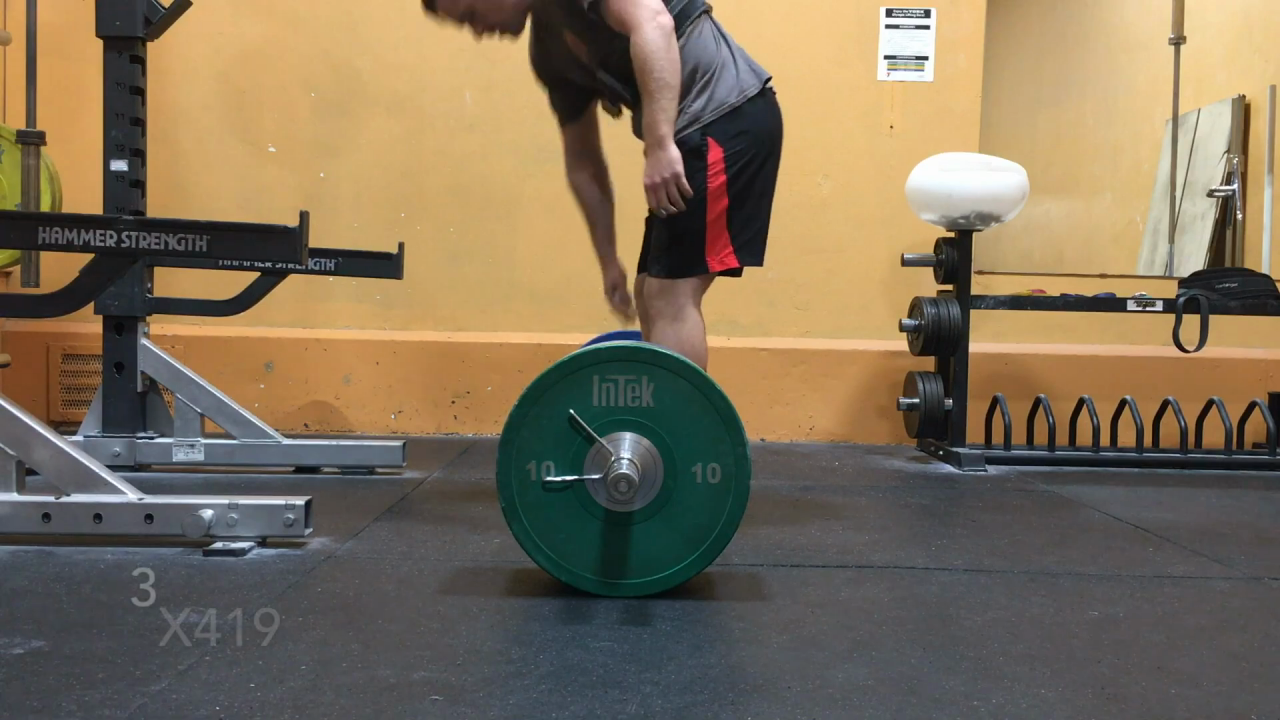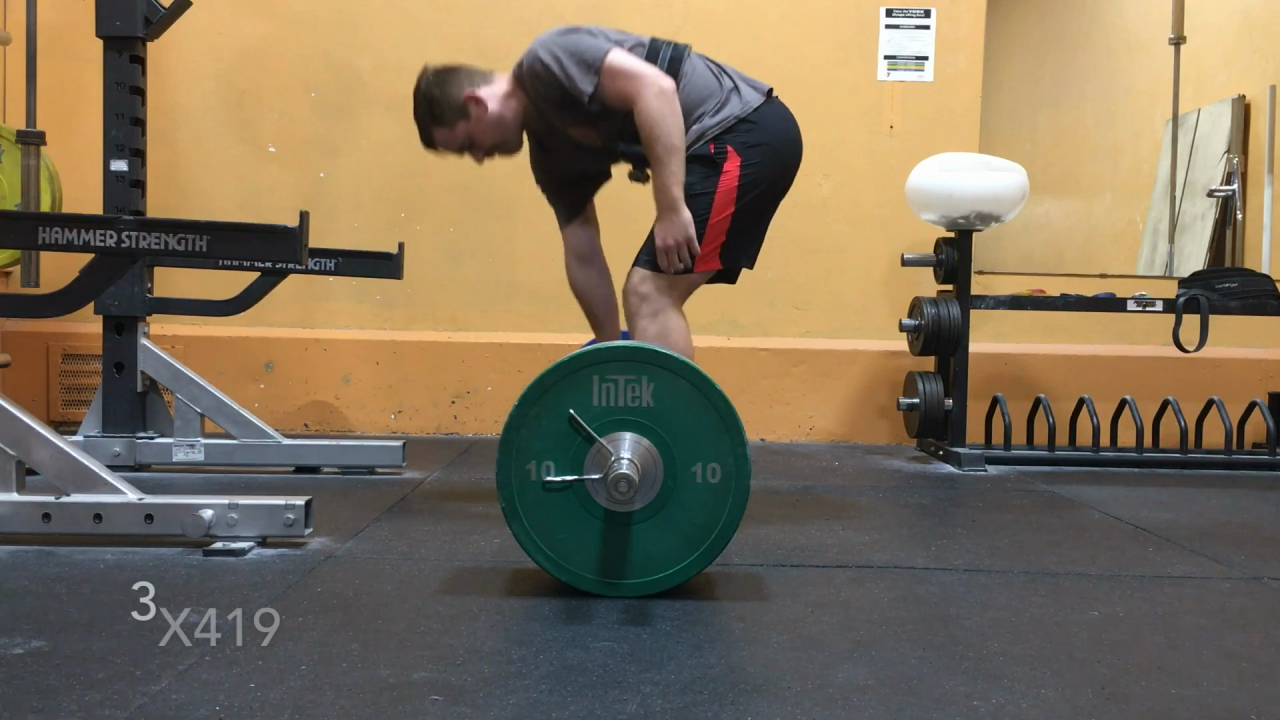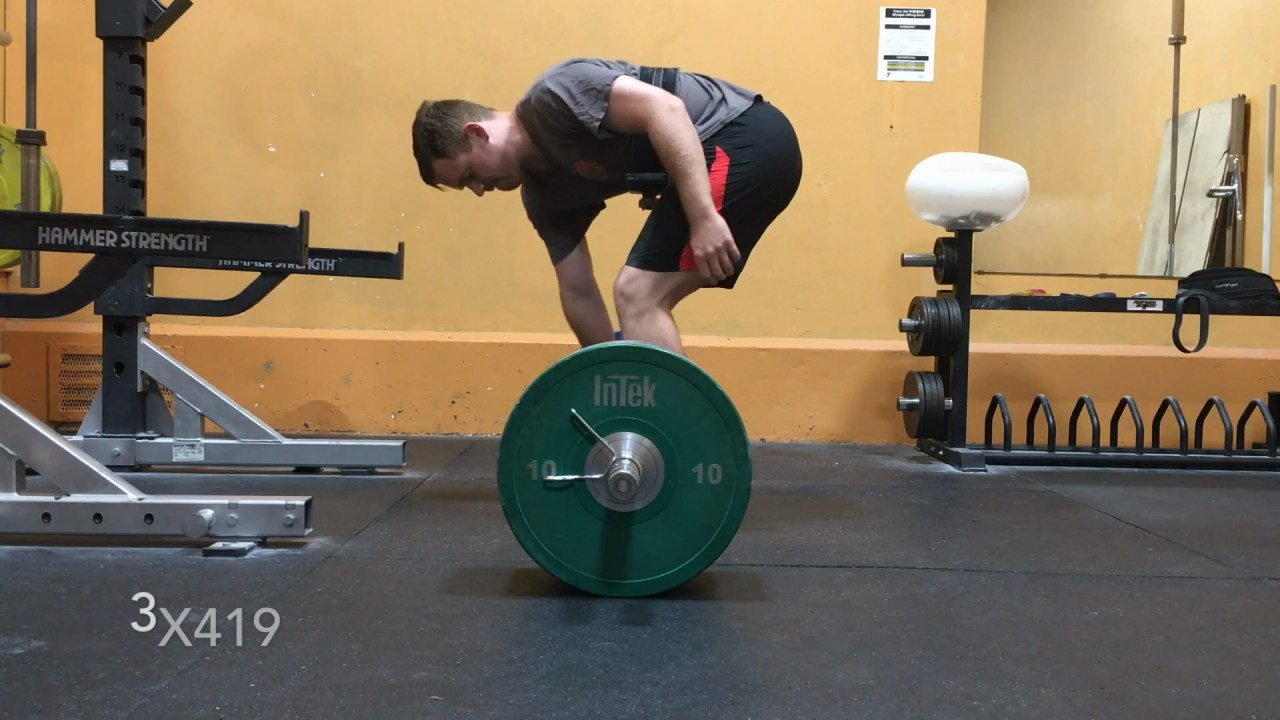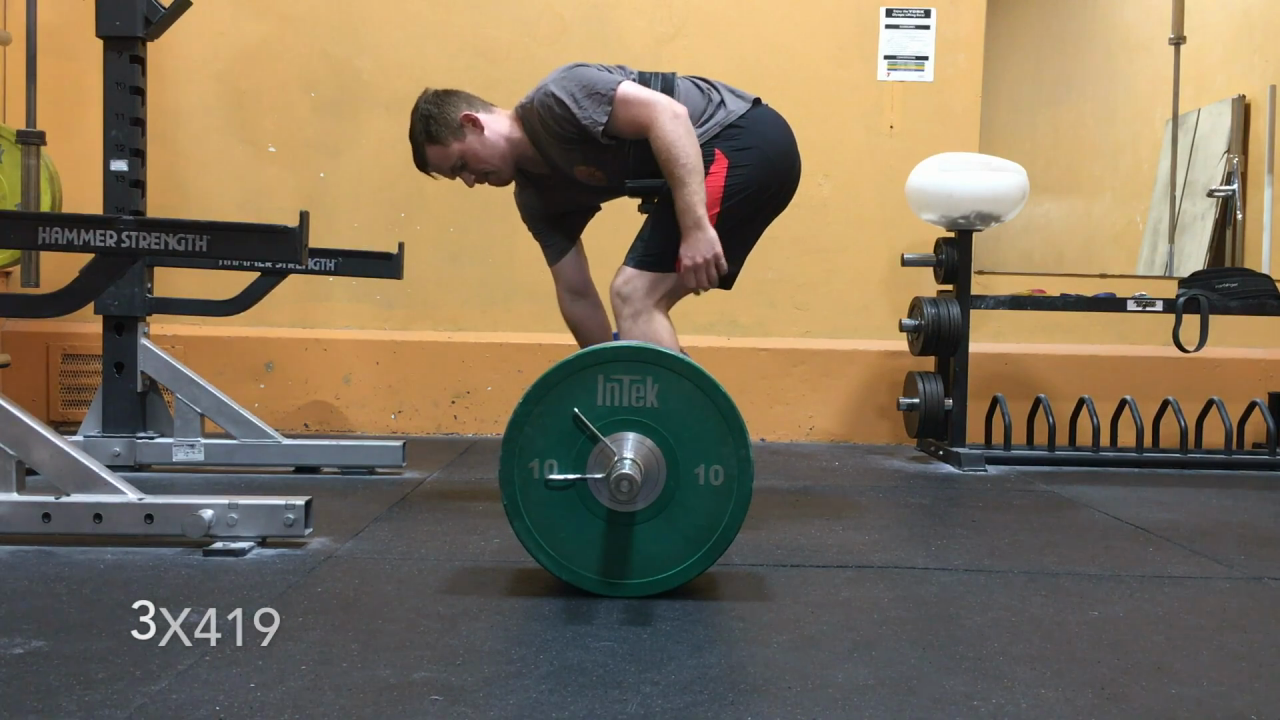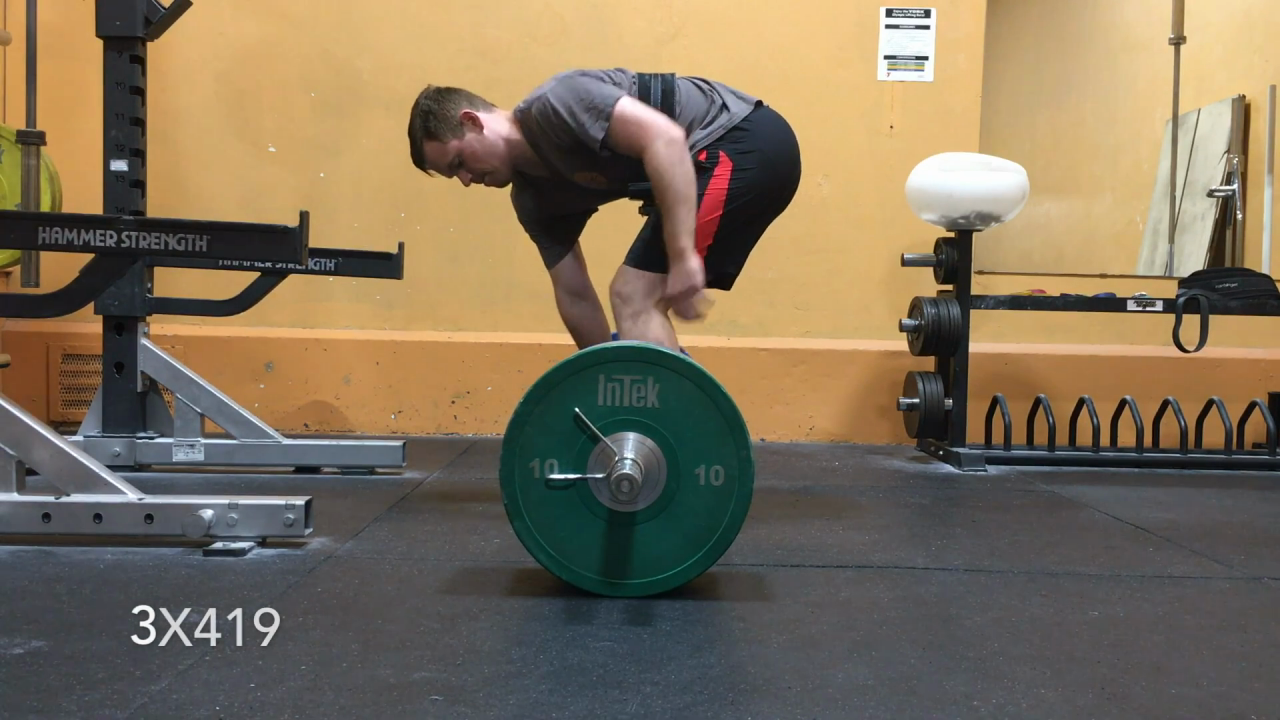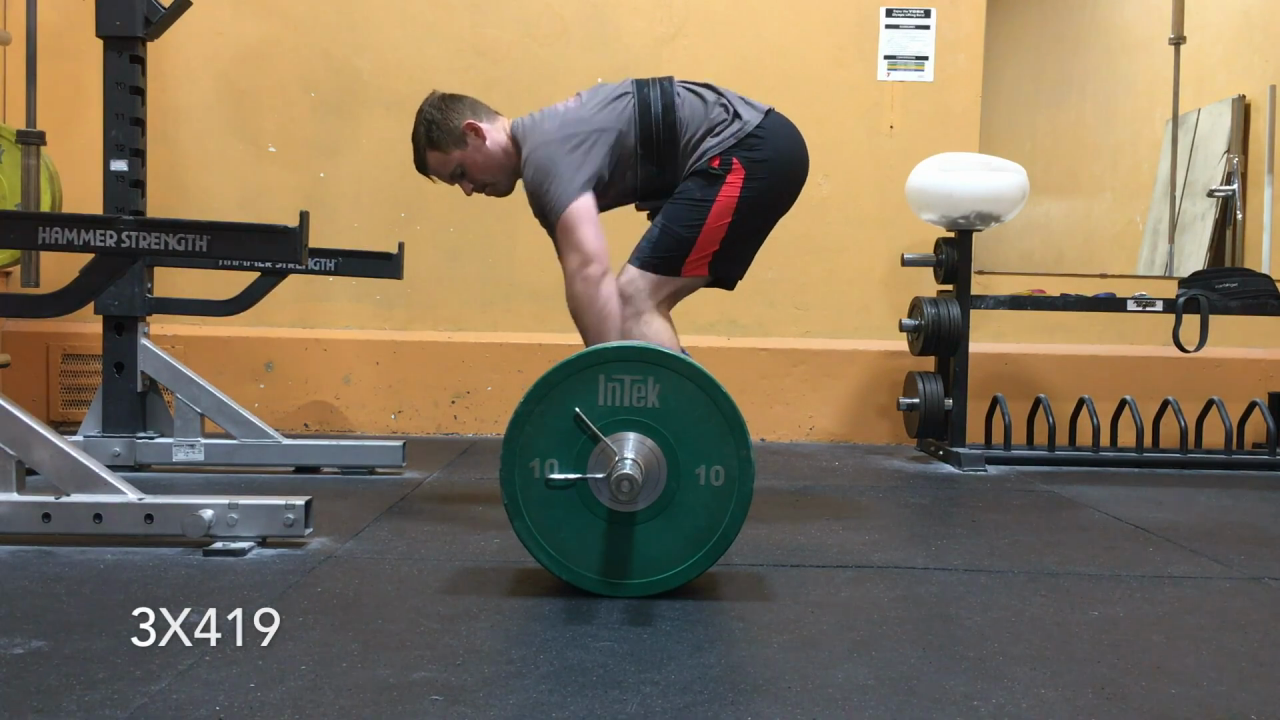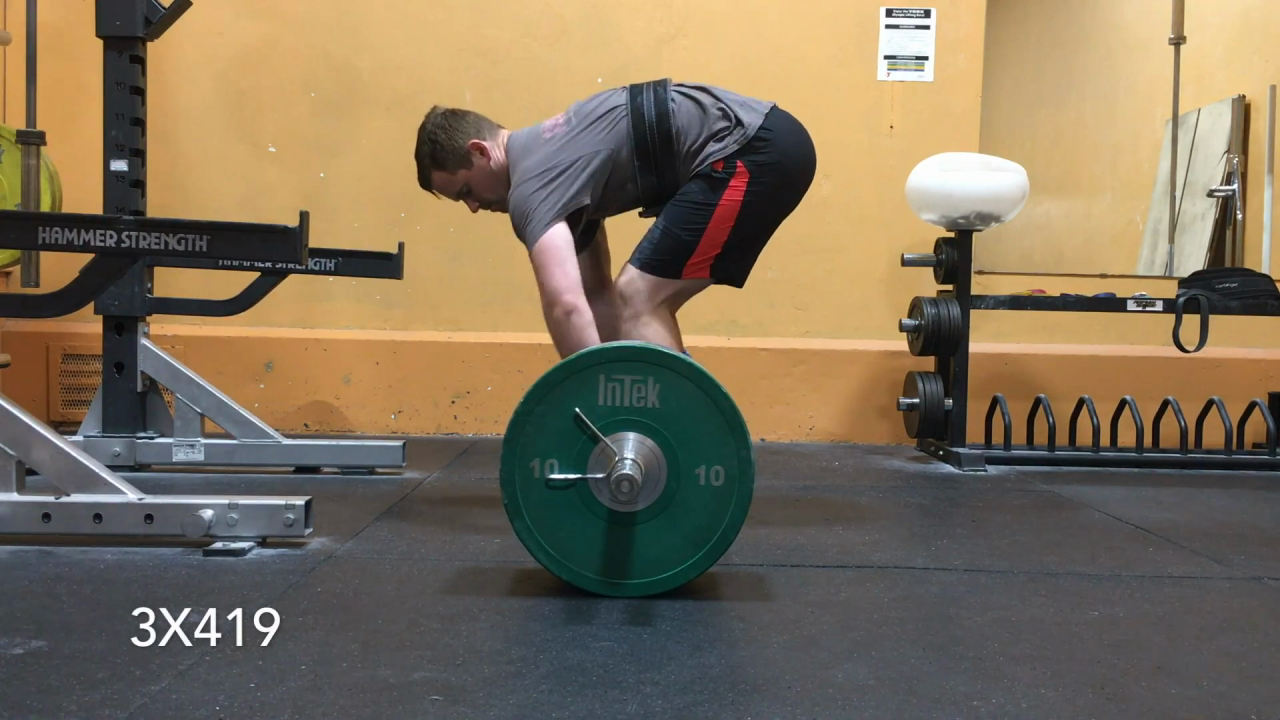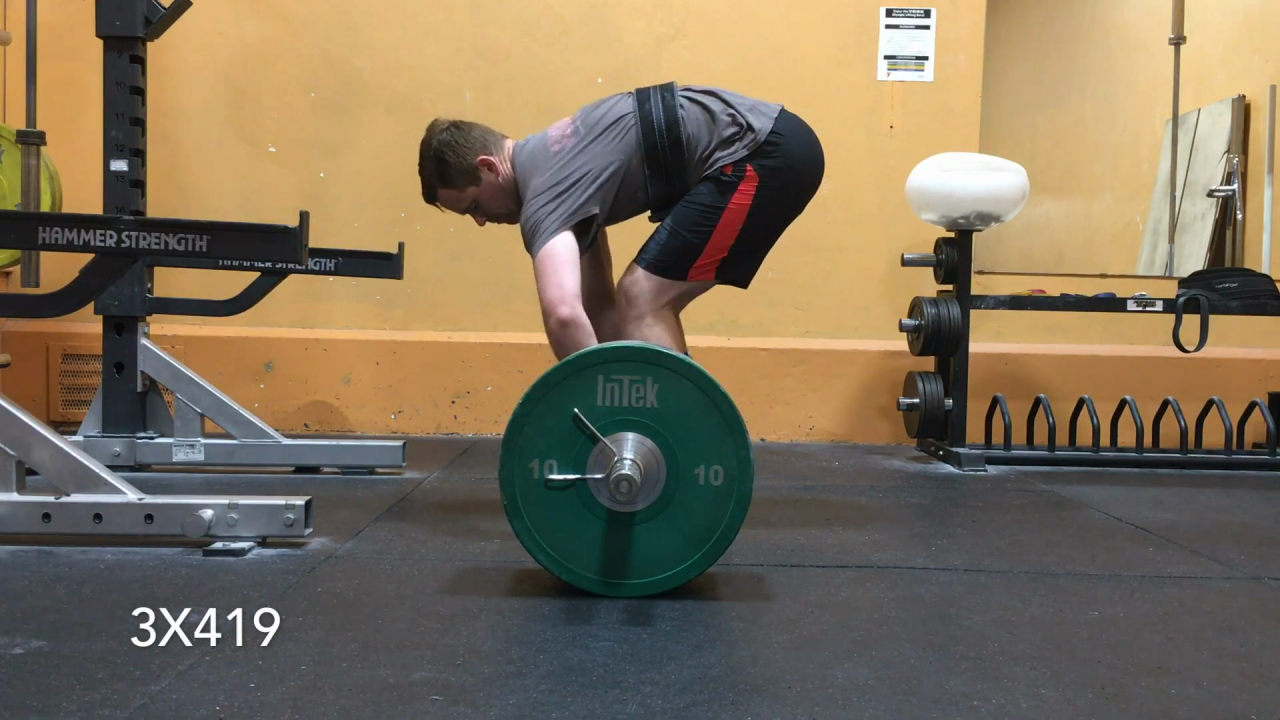
dt=0.3s
person 1, frame 1
right shoulder: (547, 47)
right elbow: (581, 157)
left wrist: (659, 146)
right wrist: (608, 261)
left hip: (727, 117)
right hip: (716, 123)
left knee: (668, 299)
right knee: (657, 299)
person 1, frame 2
left shoulder: (547, 63)
right shoulder: (550, 149)
left elbow: (655, 87)
right elbow: (583, 259)
left wrist: (670, 210)
left hip: (746, 131)
right hip: (746, 138)
left knee: (649, 294)
right knee: (652, 299)
person 1, frame 3
left shoulder: (553, 97)
right shoulder: (544, 187)
left elbow: (663, 107)
right elbow: (578, 292)
left wrist: (704, 219)
left hip: (747, 138)
right hip: (750, 148)
left knee: (639, 294)
right knee: (644, 299)
person 1, frame 4
left shoulder: (554, 101)
right shoulder: (537, 192)
left elbow: (667, 114)
right elbow: (575, 293)
left wrist: (695, 228)
left hip: (745, 141)
left knee: (635, 294)
right knee: (641, 299)
person 1, frame 5
left shoulder: (552, 108)
right shoulder: (533, 193)
left elbow: (665, 136)
right elbow: (573, 295)
left wrist: (683, 257)
left hip: (747, 143)
left knee: (635, 294)
right knee: (637, 296)
person 1, frame 6
left shoulder: (545, 153)
right shoulder: (551, 179)
left elbow: (590, 270)
right elbow: (585, 279)
left hip: (754, 149)
right hip: (760, 150)
left knee: (636, 297)
right knee: (644, 300)
person 1, frame 7
left shoulder: (534, 181)
right shoulder: (560, 167)
left elbow: (564, 303)
right elbow: (595, 294)
left hip: (758, 151)
right hip: (766, 144)
left knee: (637, 298)
right knee: (648, 302)
person 1, frame 8
left shoulder: (546, 190)
right shoulder: (558, 170)
left elbow: (562, 312)
right elbow: (597, 301)
left hip: (767, 154)
right hip: (774, 147)
left knee: (643, 300)
right knee: (651, 303)
